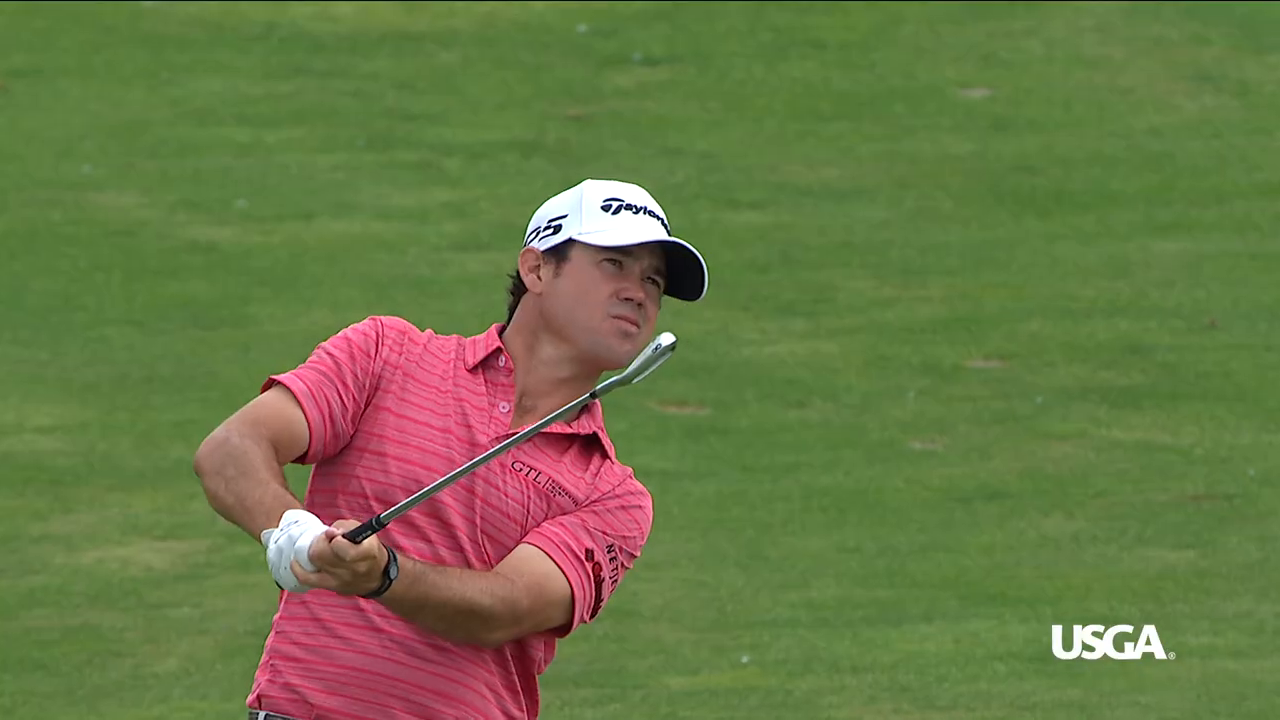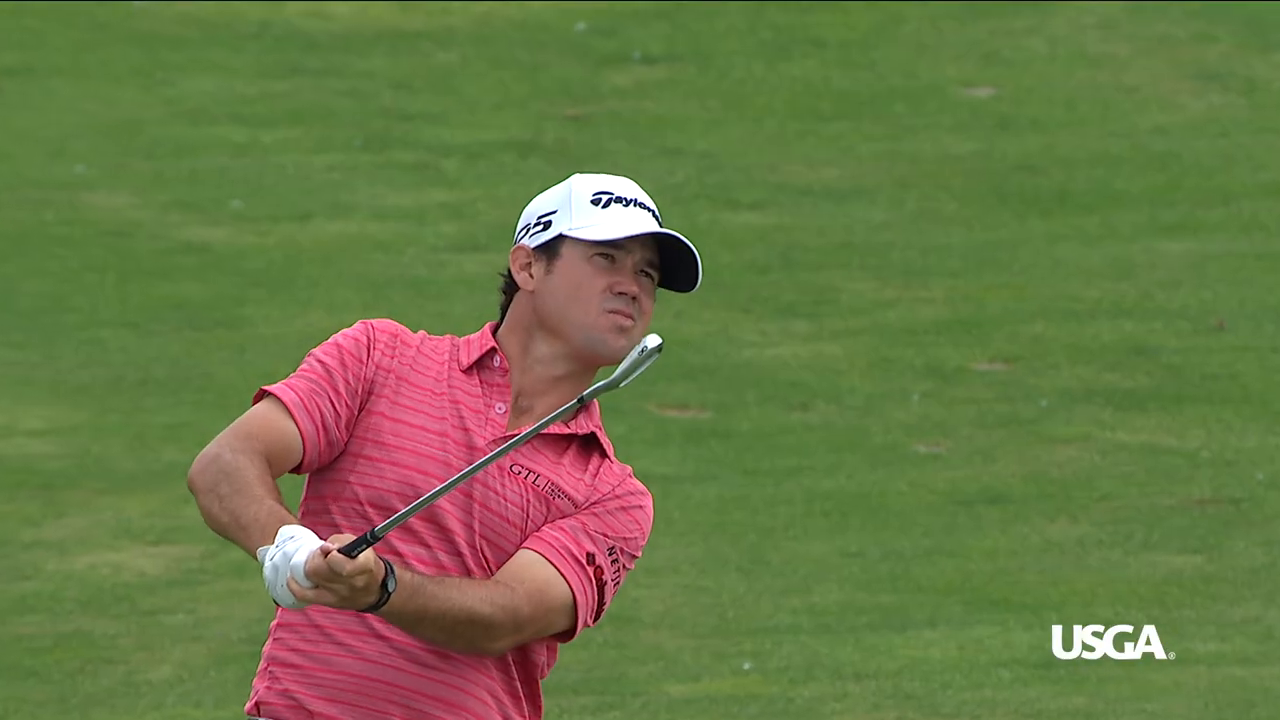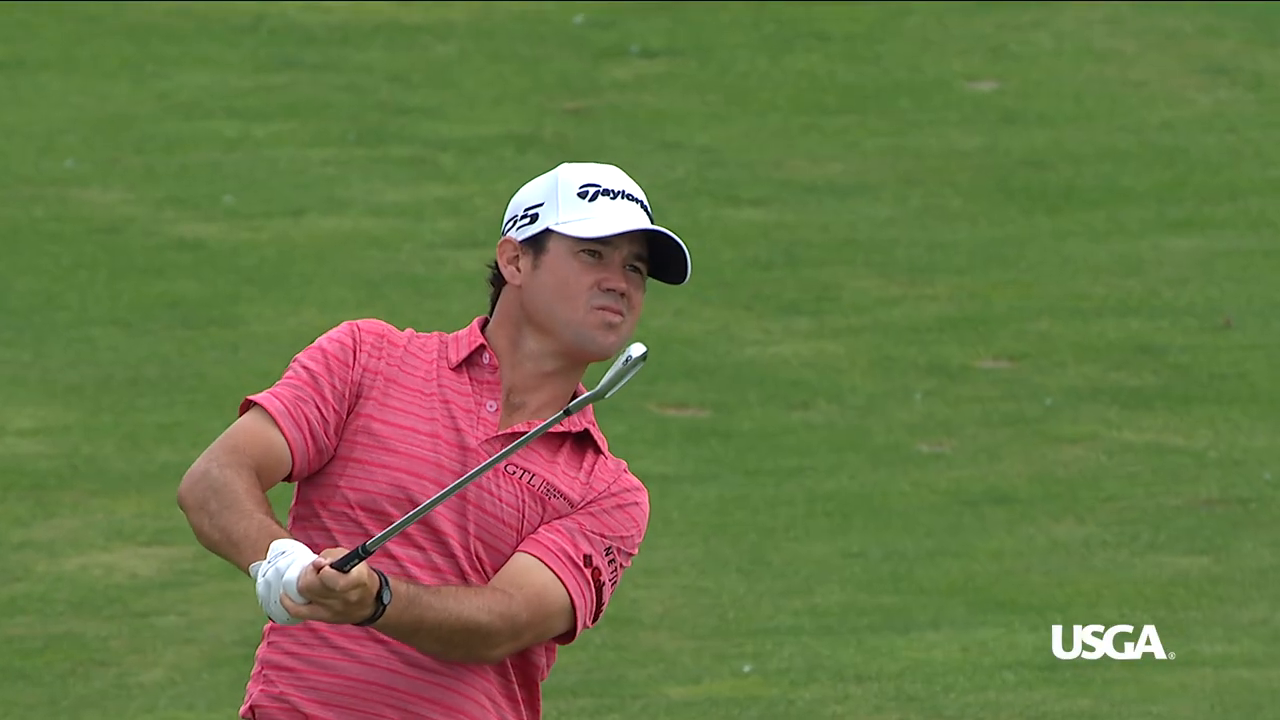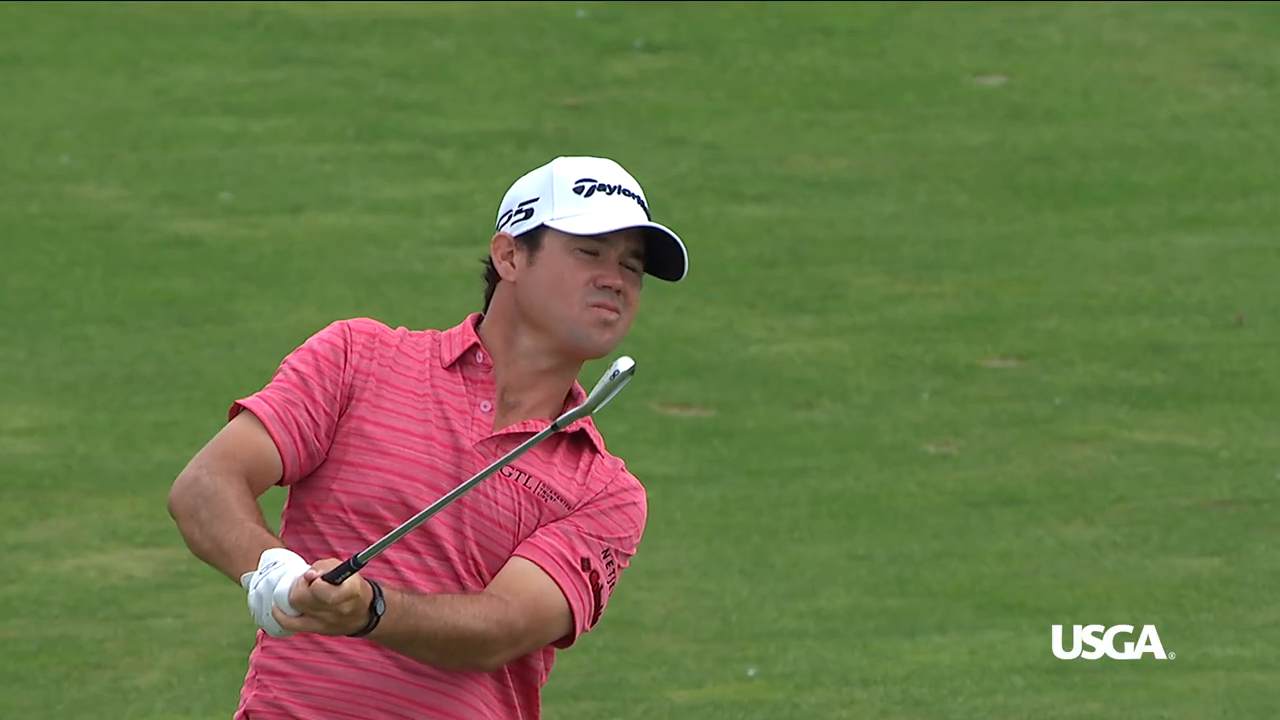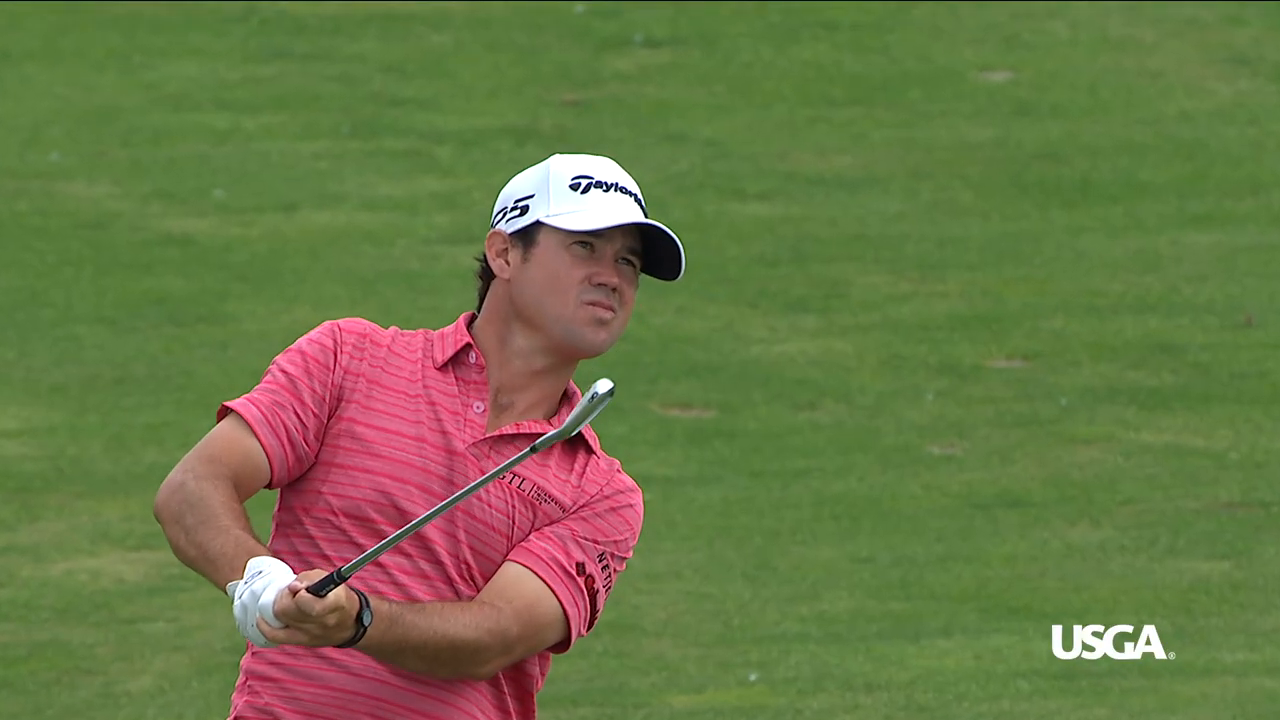
dt=0.3s
person 1, frame 1
left shoulder: (618, 502)
right shoulder: (385, 354)
left elbow: (505, 611)
right elbow: (226, 452)
left wrist: (381, 576)
right wrist: (288, 529)
person 1, frame 2
left shoulder: (617, 502)
right shoulder: (379, 355)
left elbow: (506, 619)
right elbow: (221, 466)
left wrist: (378, 589)
right wrist: (285, 545)
person 1, frame 3
left shoulder: (613, 498)
right shoulder: (367, 355)
left elbow: (504, 624)
right elbow: (212, 479)
left wrist: (374, 602)
right wrist: (278, 561)
person 1, frame 4
left shoulder: (609, 497)
right shoulder: (359, 355)
left elbow: (500, 632)
right elbow: (203, 486)
left wrist: (368, 612)
right wrist: (271, 570)
person 1, frame 5
left shoulder: (605, 500)
right shoulder: (350, 356)
left elbow: (493, 639)
right elbow: (190, 488)
left wrist: (355, 622)
right wrist: (257, 580)
